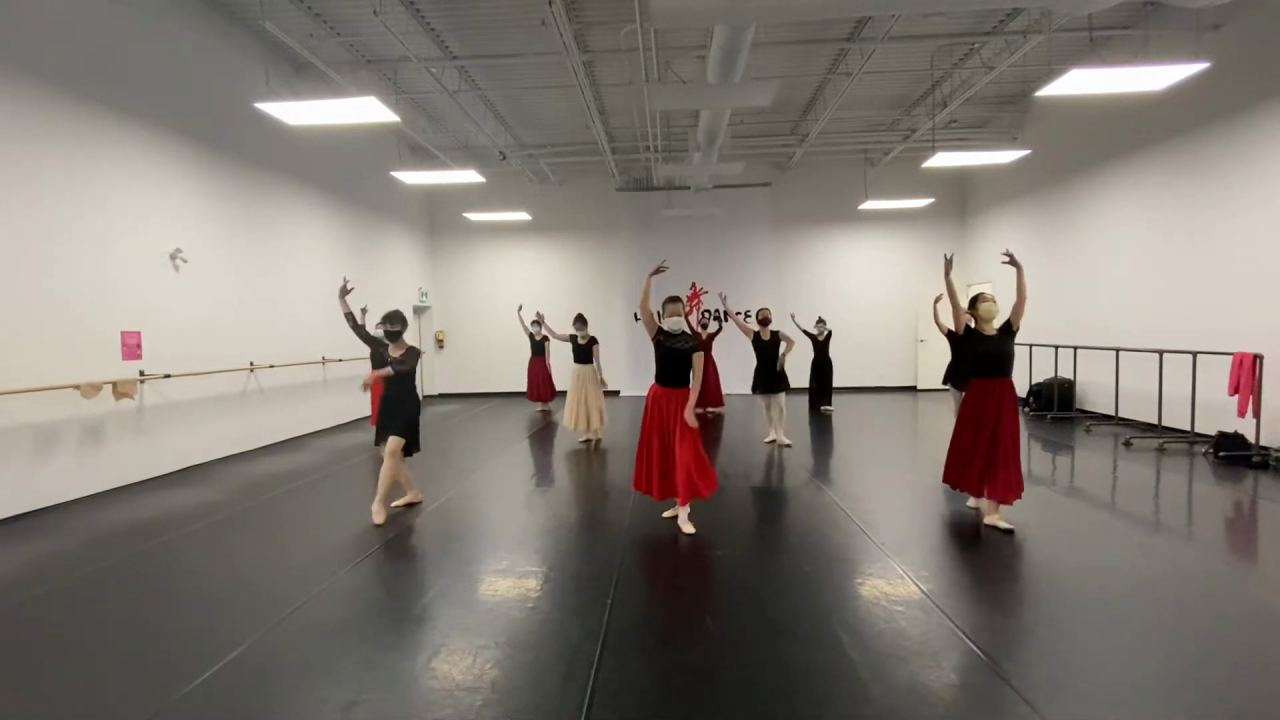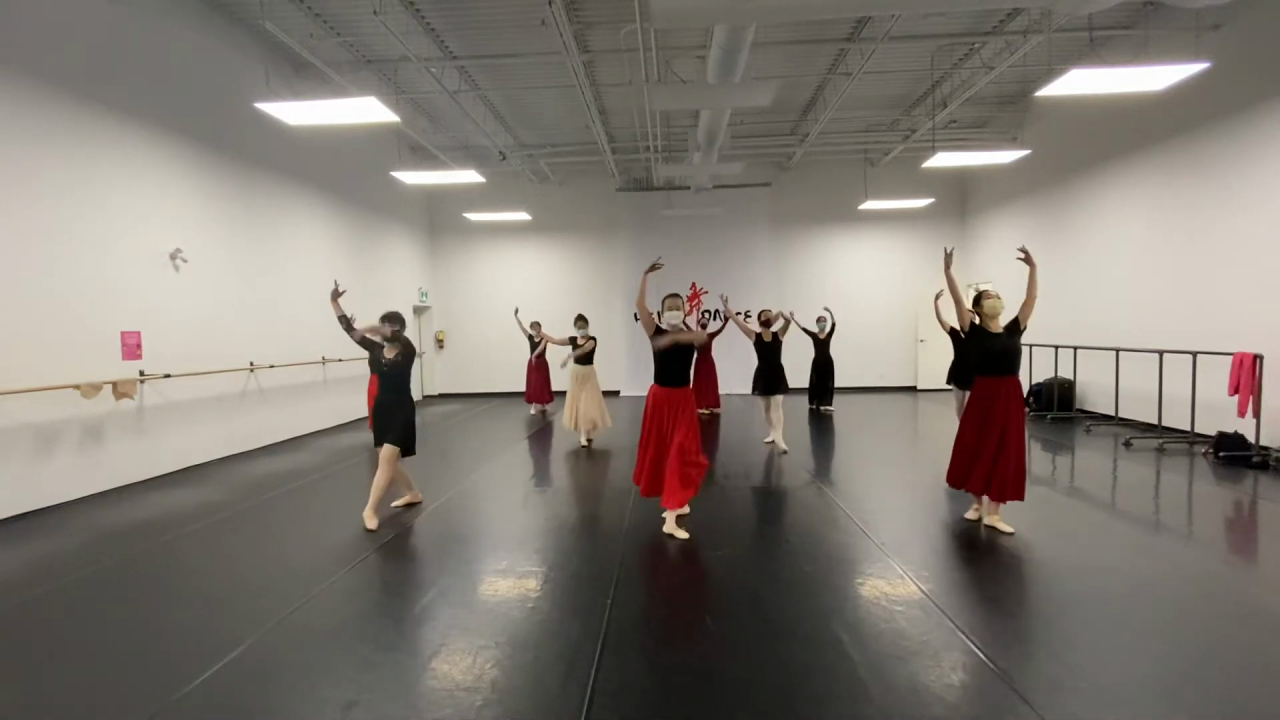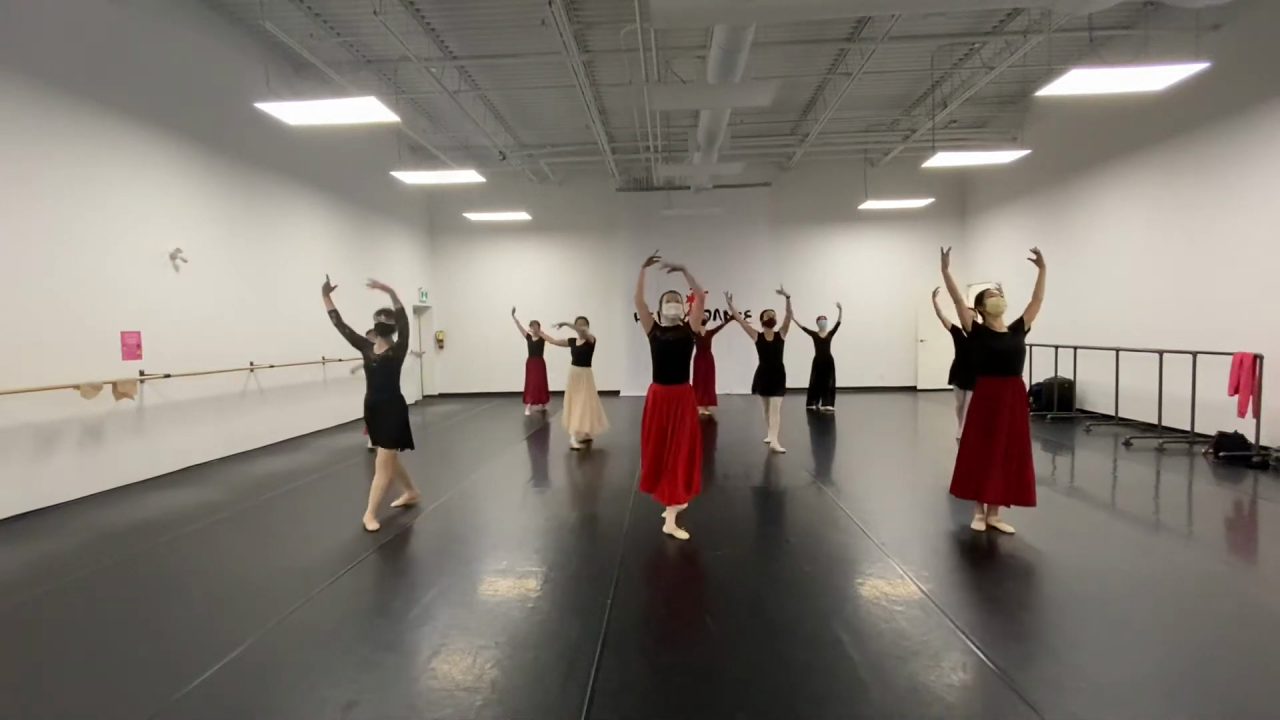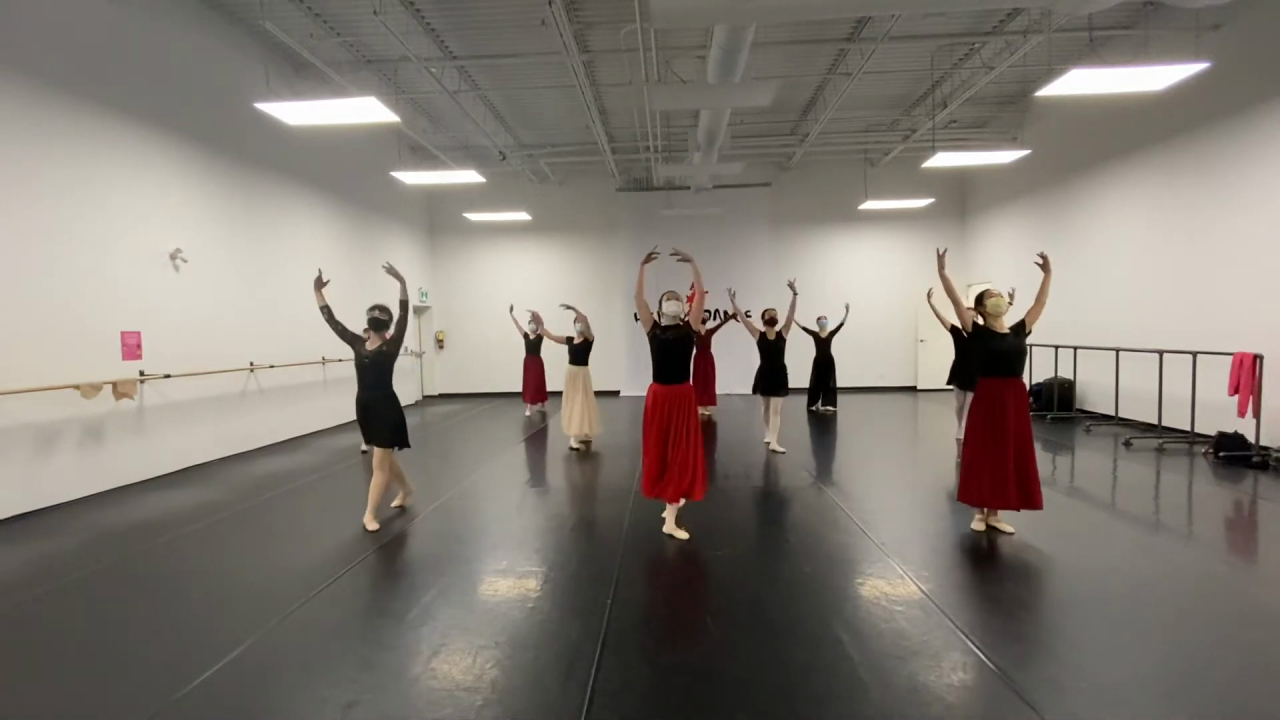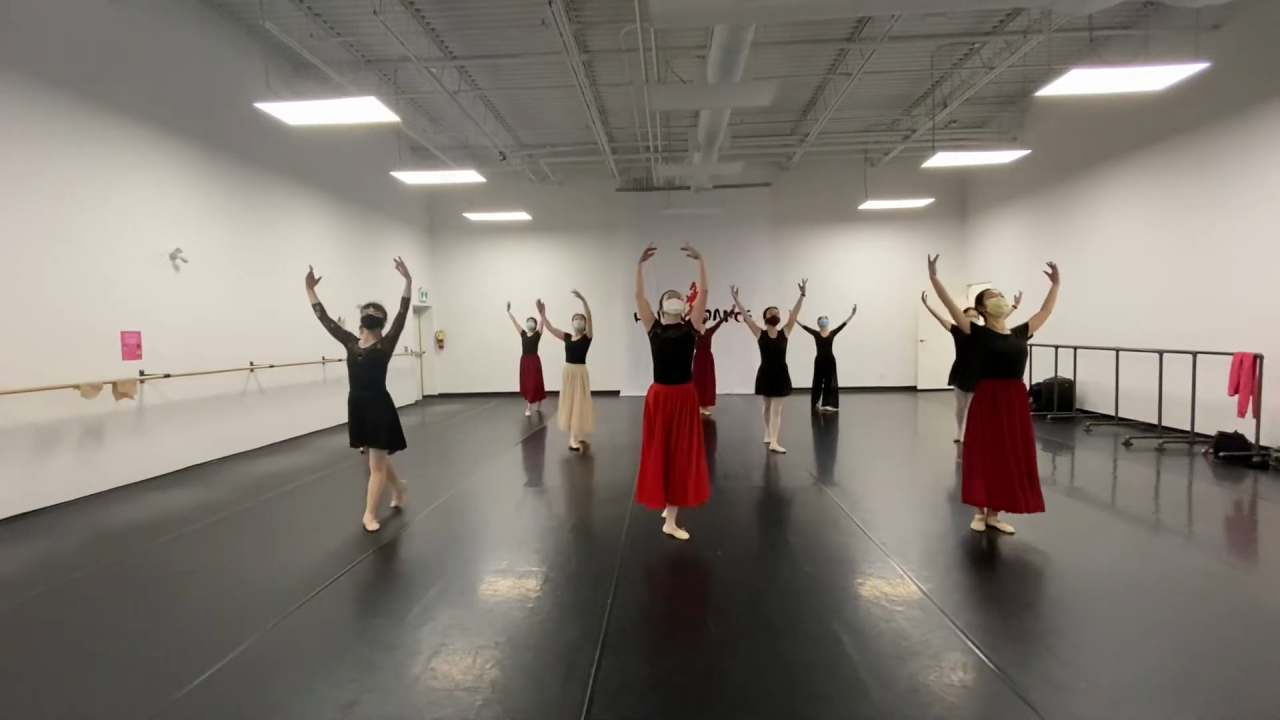
dt=0.2s
person 1, frame 1
left shoulder: (694, 343)
right shoulder: (657, 335)
left elbow: (698, 378)
right elbow: (643, 307)
left wrist: (690, 408)
right wrist: (649, 277)
left hip: (682, 399)
right hip: (658, 398)
left knee: (686, 454)
right knee: (661, 453)
left ankle: (683, 512)
right ankle: (680, 503)
person 1, frame 2
left shoulder: (690, 336)
right shoulder: (656, 333)
left elbow: (702, 336)
right elbow: (639, 306)
left wrist: (673, 336)
right wrist: (646, 275)
left hip: (681, 398)
right hip: (658, 397)
left knee: (680, 454)
right knee: (659, 453)
left ankle: (670, 520)
right ankle: (680, 504)
person 1, frame 3
left shoulder: (690, 330)
right shoulder: (653, 330)
left elbow: (700, 297)
right elbow: (638, 300)
left wrist: (684, 271)
right wrist: (643, 269)
left hip: (682, 396)
right hip: (658, 395)
left knee: (680, 453)
right knee: (659, 451)
left ankle: (670, 520)
right ankle: (675, 501)
person 1, frame 4
left shoulder: (690, 329)
right shoulder: (653, 329)
left elbow: (701, 294)
right elbow: (638, 298)
left wrist: (692, 263)
right wrist: (642, 266)
left hip: (683, 396)
right hip: (658, 395)
left knee: (681, 453)
right knee: (659, 452)
left ankle: (670, 520)
right ankle: (672, 500)
person 1, frame 5
left shoulder: (691, 328)
right shoulder: (653, 328)
left elbow: (703, 294)
right elbow: (639, 296)
left wrist: (700, 261)
right wrist: (640, 264)
left hip: (685, 396)
right hip: (659, 396)
left knee: (682, 455)
right knee: (659, 453)
left ankle: (671, 520)
right ankle: (667, 504)
person 2, frame 1
left shoulder: (1007, 333)
right shoulder: (968, 336)
left elbow: (1021, 300)
right elbow: (955, 305)
left wrist: (1018, 269)
right wrist: (947, 276)
left hip: (1005, 397)
right hip: (977, 396)
left knee: (1002, 452)
right knee: (973, 449)
left ankle: (992, 513)
right ankle: (977, 493)
person 2, frame 2
left shoulder: (1014, 330)
right shoulder: (973, 333)
left elbow: (1031, 298)
right elbow: (958, 301)
left wrist: (1032, 267)
right wrist: (948, 271)
left hip: (1011, 396)
right hip: (983, 395)
left knee: (1006, 454)
right knee: (977, 450)
left ankle: (993, 513)
right ankle: (977, 503)
person 2, frame 3
left shoulder: (1017, 330)
right shoulder: (976, 332)
left elbow: (1037, 300)
right elbow: (958, 300)
left wrist: (1042, 269)
right wrist: (946, 270)
left hip: (1014, 397)
right hip: (986, 396)
left knee: (1008, 456)
right knee: (981, 454)
left ankle: (994, 514)
right ankle: (980, 512)
person 2, frame 4
left shoulder: (1019, 331)
right shoulder: (977, 333)
left elbow: (1039, 303)
right elbow: (957, 302)
left wrist: (1048, 274)
right wrist: (942, 272)
left hip: (1016, 399)
right hip: (988, 398)
left knee: (1011, 457)
right knee: (983, 456)
left ankle: (994, 514)
right ankle: (980, 513)
person 2, frame 5
left shoulder: (1020, 333)
right shoulder: (977, 334)
left elbow: (1045, 311)
right elbow: (951, 306)
left wrist: (1055, 283)
right wrist: (934, 278)
left hip: (1016, 400)
right hip: (988, 399)
left knee: (1011, 458)
right knee: (984, 457)
left ankle: (994, 514)
right ankle: (980, 513)
person 3, frame 1
left shoulder: (412, 352)
right shoulder: (380, 347)
left elbow: (405, 368)
right elbow: (356, 327)
left wrist: (377, 374)
right wrist: (342, 299)
left hip: (407, 407)
right hip: (387, 406)
left knee: (391, 451)
right knee: (390, 455)
left ankle: (379, 502)
right ankle: (413, 493)
person 3, frame 2
left shoulder: (407, 351)
right shoulder: (377, 349)
left elbow: (401, 339)
right elbow: (349, 329)
left wrist: (372, 329)
right wrist: (334, 302)
left hip: (401, 409)
right hip: (382, 408)
left knee: (386, 460)
right knee: (390, 458)
left ankle: (370, 510)
right ankle: (413, 493)
person 3, frame 3
left shoulder: (398, 349)
right shoulder: (366, 347)
left elbow: (402, 321)
right elbow: (340, 325)
left wrist: (389, 292)
right wrist: (326, 297)
left hip: (392, 407)
right hip: (372, 407)
left knee: (383, 463)
right knee: (389, 457)
left ankle: (370, 513)
right ankle: (411, 492)
person 3, frame 4
left shoulder: (392, 346)
right shoulder: (358, 344)
left elbow: (403, 315)
right elbow: (332, 321)
left wrist: (401, 283)
right wrist: (318, 292)
left hip: (385, 406)
right hip: (364, 405)
left knee: (379, 463)
right knee: (384, 457)
left ankle: (369, 514)
right ankle: (405, 488)
person 3, frame 5
left shoulder: (386, 344)
right shoulder: (350, 343)
left elbow: (402, 314)
right elbow: (324, 318)
left wrist: (408, 281)
right wrist: (310, 290)
left hip: (379, 406)
right hip: (357, 406)
left knee: (376, 464)
right knee: (377, 458)
left ankle: (369, 514)
right ankle: (398, 486)
